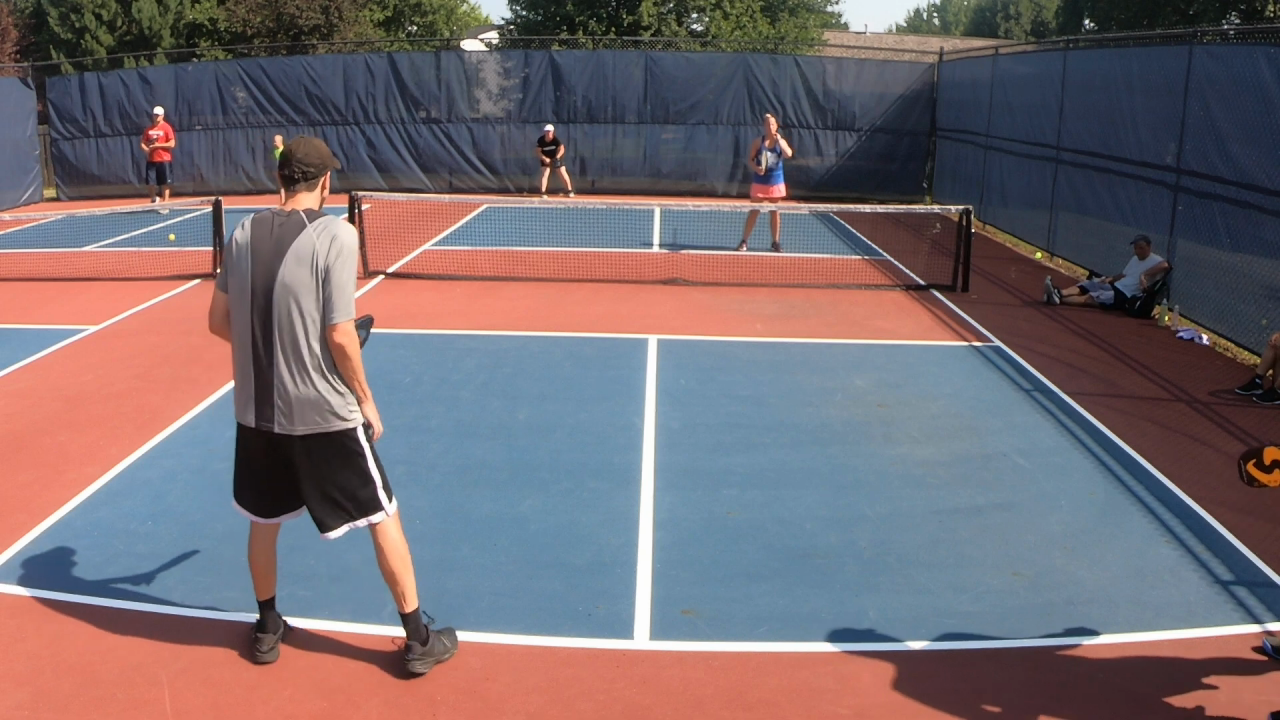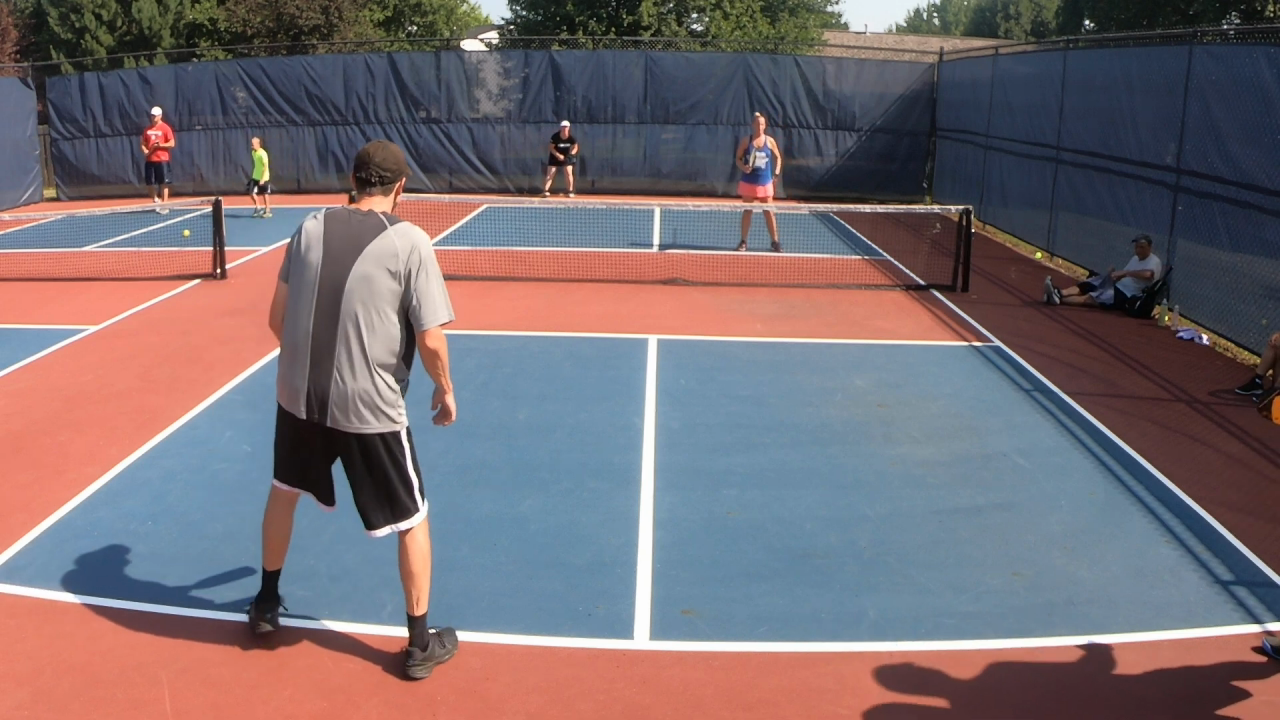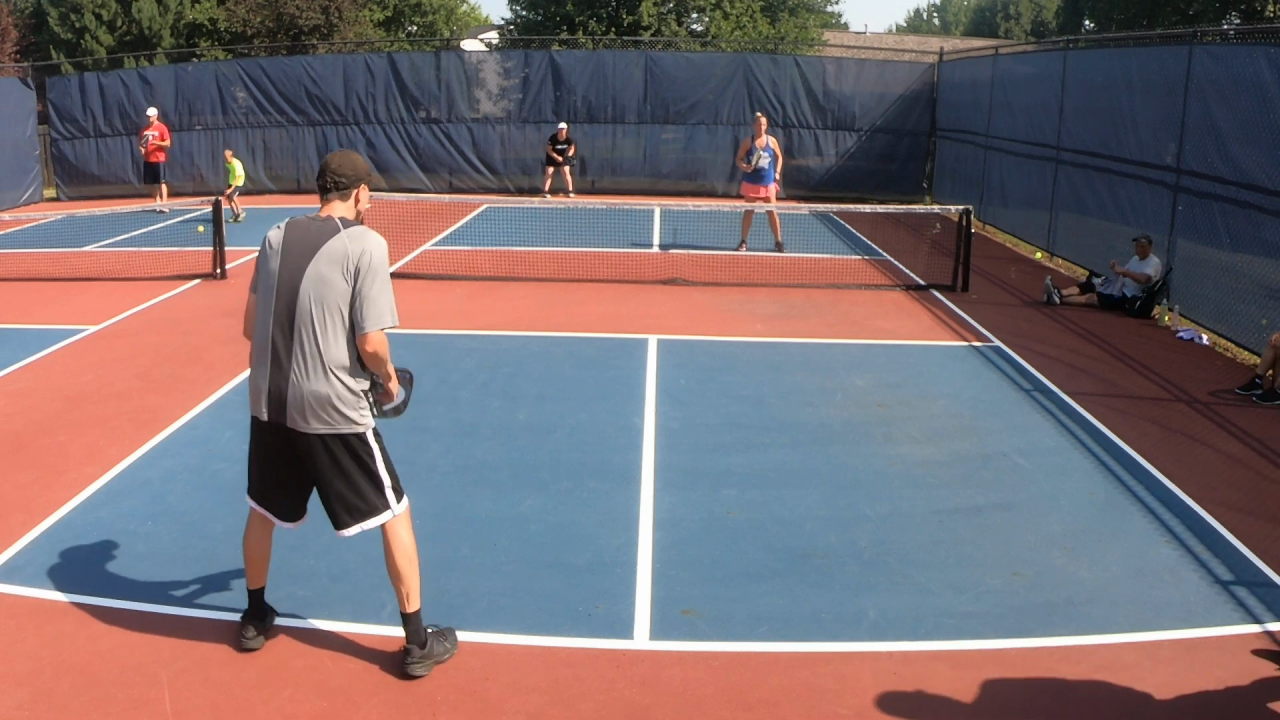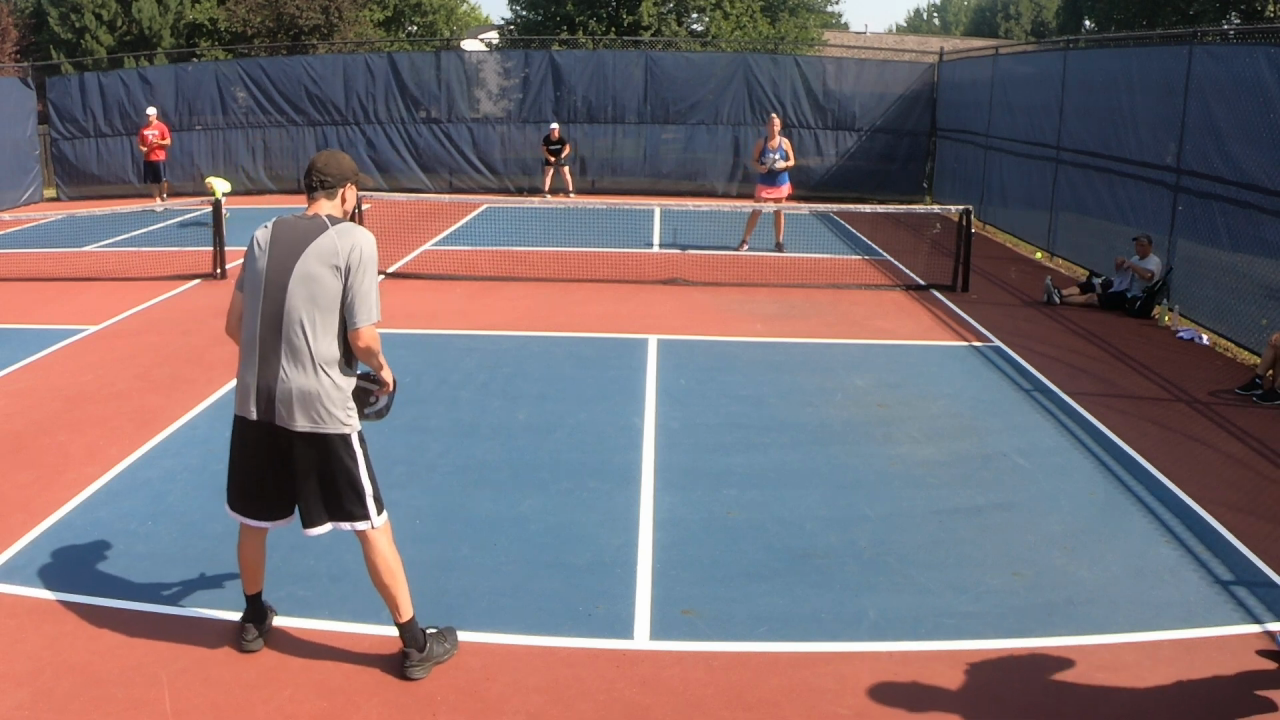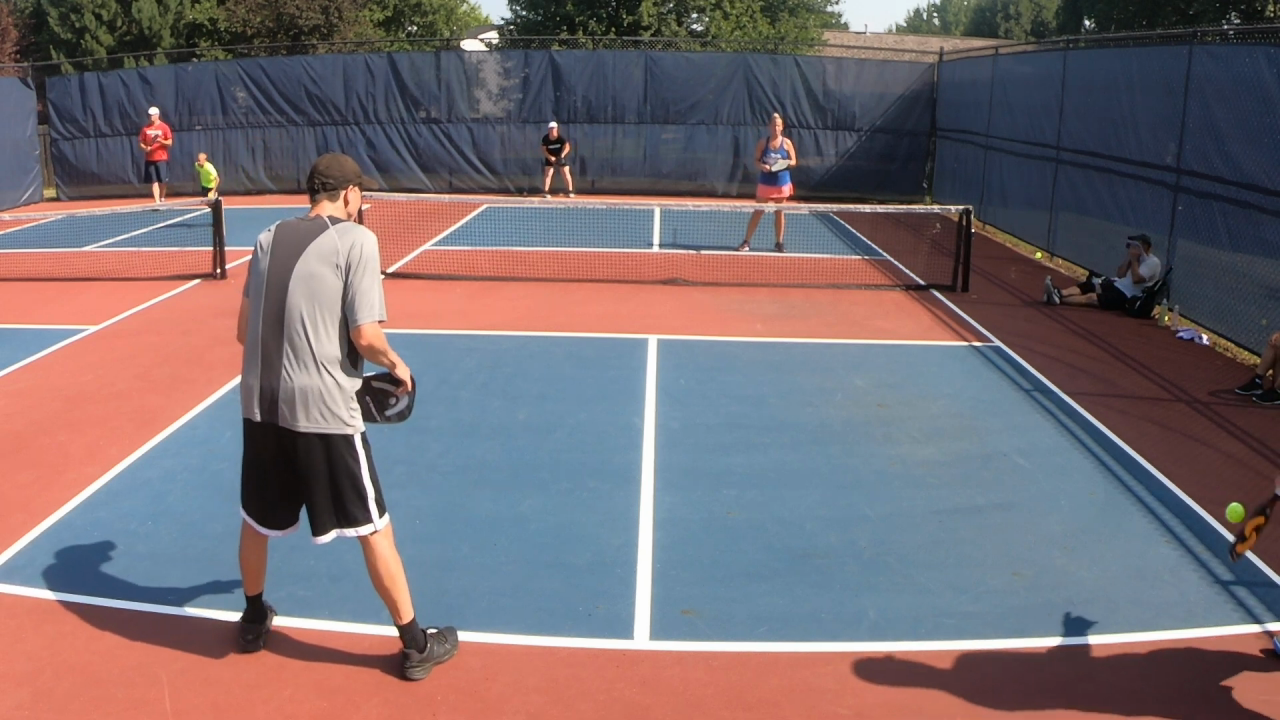
dt=0.4s
person 1, frame 1
left shoulder: (244, 233)
right shoulder: (335, 234)
left elbow: (218, 322)
right elbow: (339, 338)
right wrist: (365, 398)
left hip: (256, 405)
right hip: (322, 410)
left knee: (263, 517)
right knee: (383, 515)
left ankle: (267, 628)
right ankle: (419, 639)
person 1, frame 2
left shoulder: (309, 228)
right shoulder: (410, 242)
left elbow: (277, 318)
right elbow: (430, 339)
right wrist: (445, 391)
left hip: (299, 396)
right hip: (371, 406)
left knee: (284, 490)
right knee: (412, 520)
left ankle: (266, 600)
right ankle: (420, 643)
person 1, frame 3
left shoulder: (276, 236)
right shoulder: (366, 244)
left elbow: (250, 326)
right elbow: (370, 344)
right wrist: (388, 379)
left hip: (270, 402)
right hip: (335, 408)
left knee: (263, 509)
right knee: (394, 515)
left ankle: (255, 616)
right ankle: (417, 641)
person 1, frame 4
left shoulder: (263, 236)
right shoulder: (355, 241)
left elbow: (234, 325)
right elbow: (363, 339)
right wrist: (382, 368)
left hip: (256, 402)
right hip: (321, 408)
left knee: (252, 516)
right knee: (372, 525)
left ankle: (254, 617)
right ankle: (415, 643)
person 1, frame 5
left shoulder: (268, 239)
right shoulder: (355, 240)
left elbow: (245, 330)
right elbow: (365, 337)
right wrist: (396, 365)
left hip: (260, 403)
right hip: (324, 409)
left knee: (257, 517)
right knee: (373, 528)
left ankle: (253, 618)
right ankle: (415, 645)
